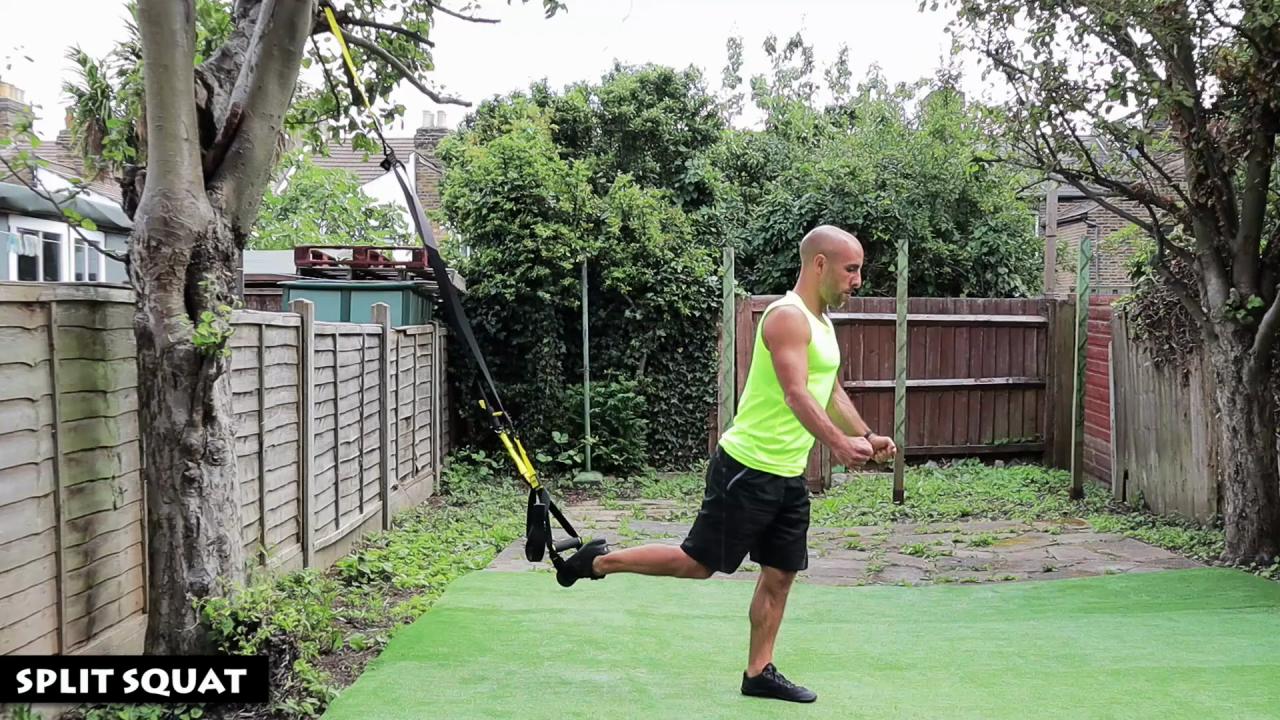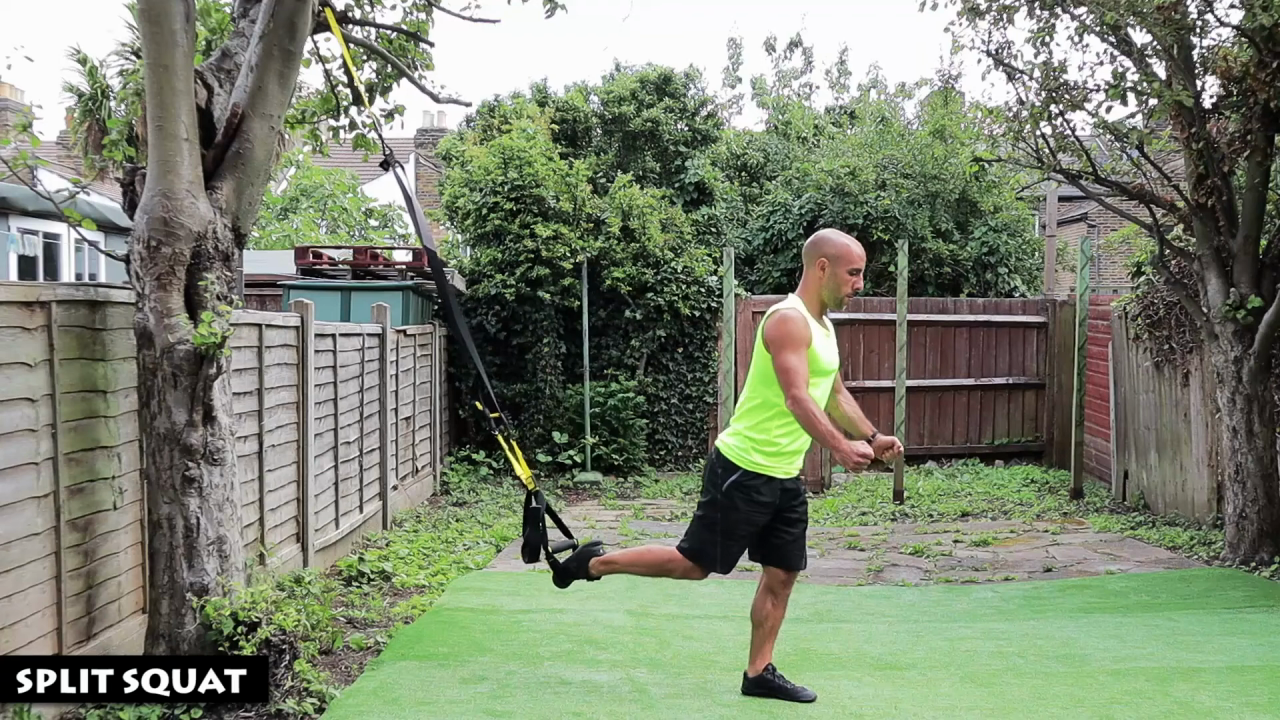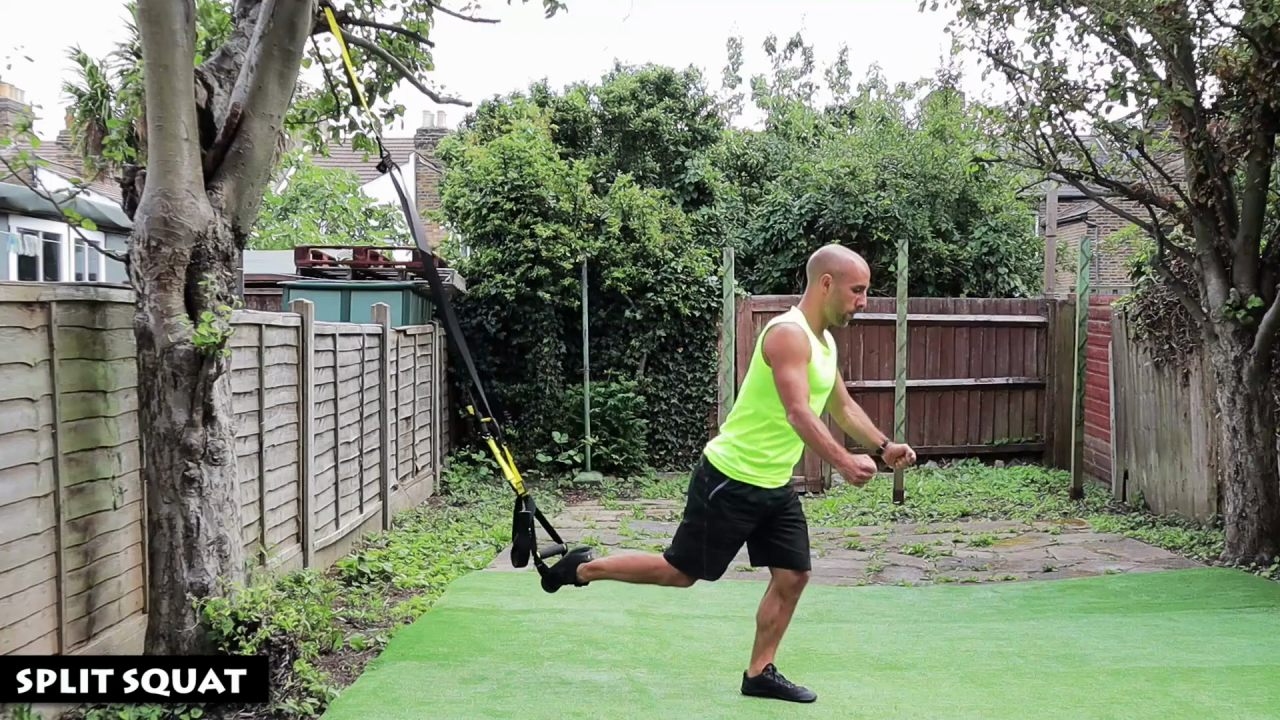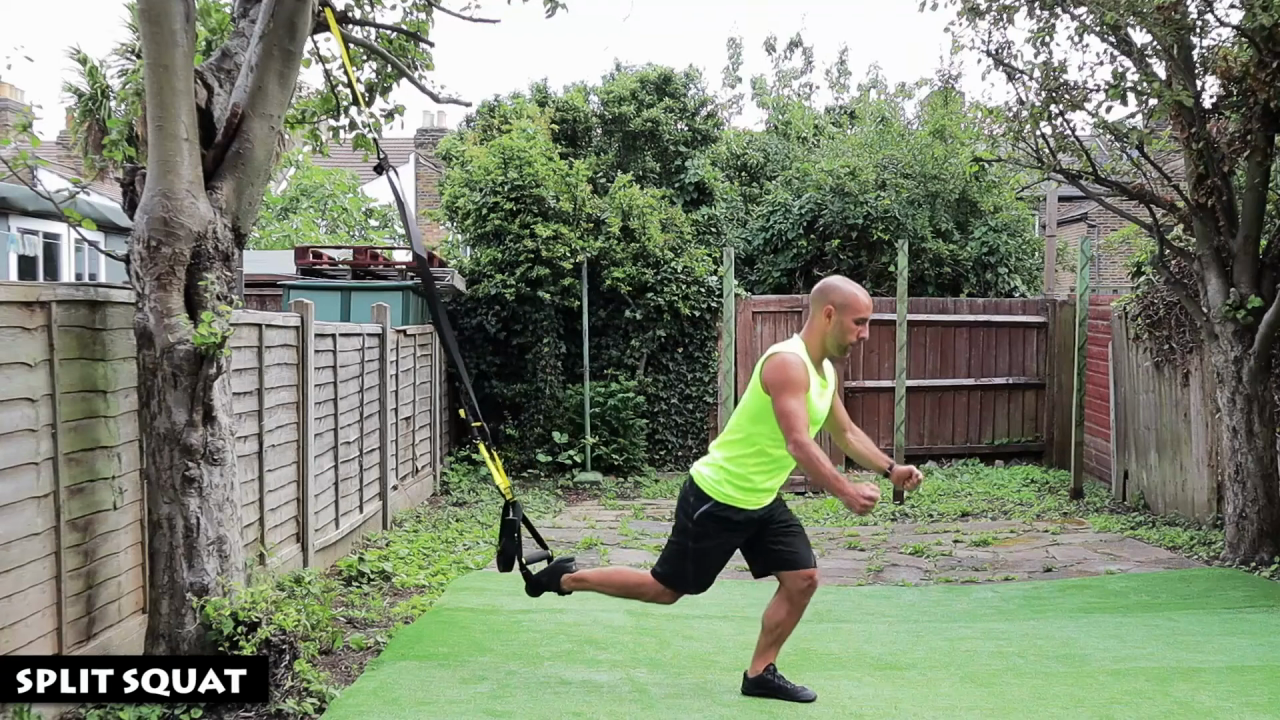
dt=0.2s
person 1, frame 1
left shoulder: (821, 322)
right shoulder: (788, 316)
left elbow: (832, 393)
right elbow: (796, 395)
left wrist: (867, 435)
right wrist: (839, 444)
left hip: (787, 474)
right hip: (749, 469)
left knee: (780, 575)
right knee: (697, 562)
left ankle: (759, 674)
right ankle: (598, 561)
person 1, frame 2
left shoulder: (822, 325)
right shoulder: (788, 319)
left elbow: (836, 395)
right elbow: (796, 398)
left wrist: (873, 436)
right wrist: (841, 447)
left hip: (783, 475)
right hip: (743, 470)
left knee: (782, 574)
right knee: (691, 563)
left ankle: (759, 673)
right ankle: (593, 562)
person 1, frame 3
left shoulder: (825, 341)
right shoulder: (789, 334)
left elbow: (844, 407)
right elbow: (798, 413)
left wrist: (885, 446)
right wrist: (845, 463)
left hip: (774, 483)
right hip: (730, 479)
left knee: (794, 574)
right knee: (677, 571)
left ankle: (760, 673)
right ankle: (581, 568)
person 1, frame 4
left shoulder: (825, 371)
right shoulder: (788, 364)
left elbow: (847, 433)
right elbow: (799, 444)
left wrist: (891, 470)
right wrist: (848, 492)
left hip: (759, 500)
right hip: (717, 498)
left knee: (804, 578)
right knee: (662, 589)
left ankle: (760, 674)
right ankle: (566, 577)
